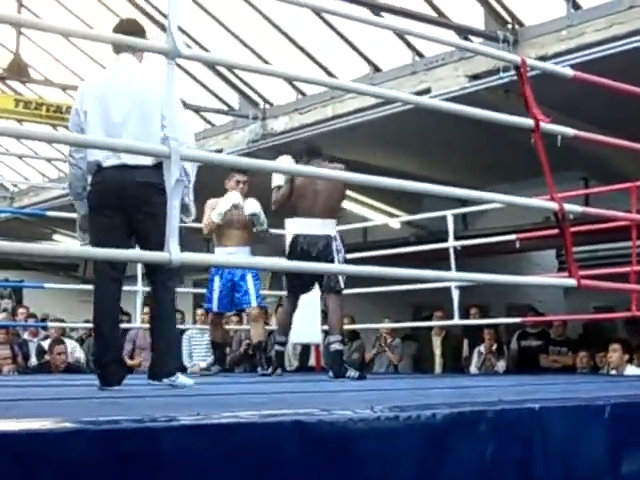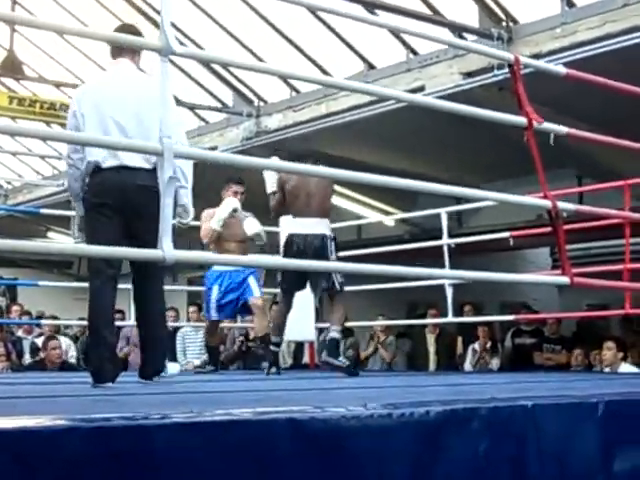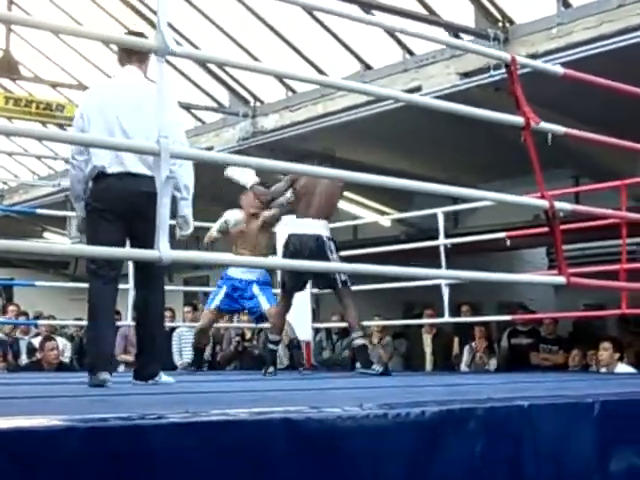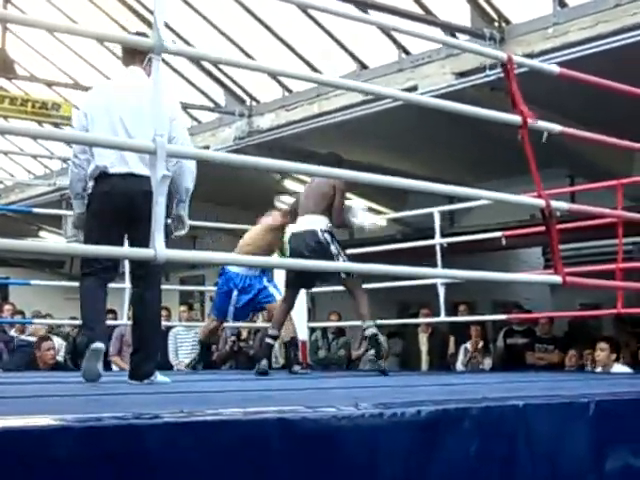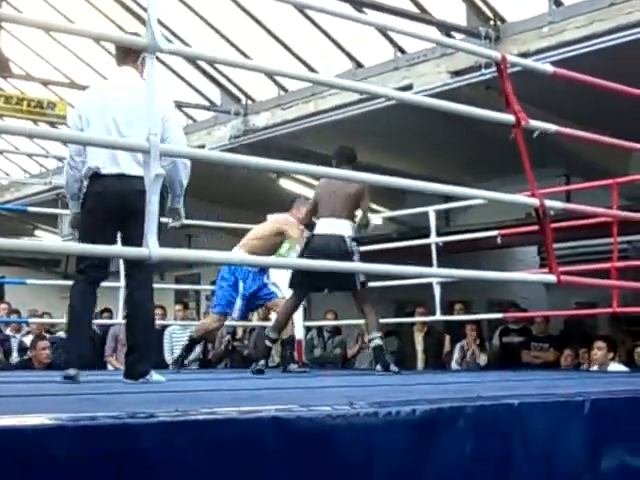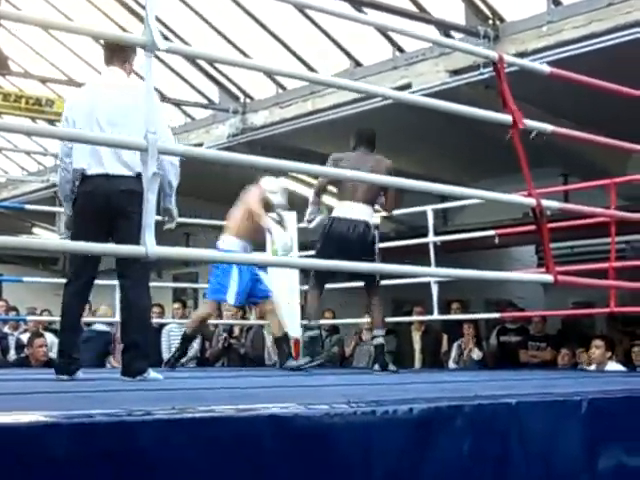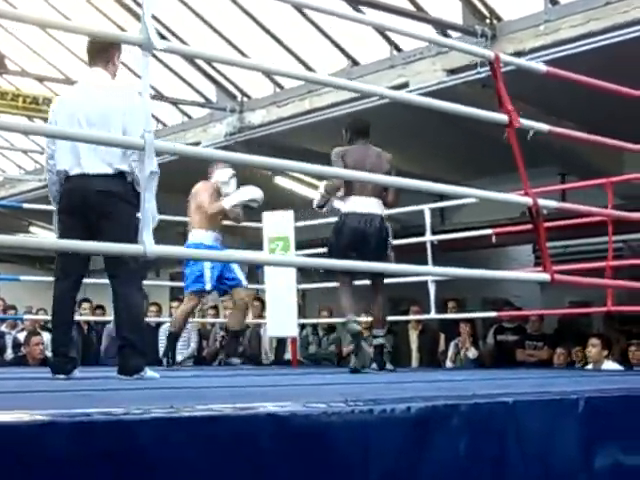
dt=0.2s
person 1, frame 1
left shoulder: (90, 88)
right shoulder: (158, 84)
left elbow: (76, 152)
right elbow: (181, 141)
left wrist: (81, 203)
right wrist: (186, 193)
left hip: (106, 184)
right hip: (148, 182)
left knee: (108, 277)
right knee: (162, 275)
left ankle: (109, 372)
right ankle: (166, 367)
person 1, frame 2
left shoulder: (87, 91)
right shoulder: (155, 88)
left elbow: (74, 154)
right elbow: (175, 144)
left wrist: (79, 203)
right wrist: (184, 194)
left hip: (102, 186)
right hip: (145, 185)
left knee: (103, 276)
right knee: (149, 277)
left ankle: (103, 369)
right ankle: (153, 366)
person 1, frame 3
left shoulder: (93, 96)
right shoulder: (160, 97)
left elbow: (78, 157)
right elbow: (178, 154)
left wrist: (80, 205)
right wrist: (184, 205)
left hip: (106, 191)
right hip: (147, 191)
left knee: (102, 277)
right knee: (150, 281)
left ankle: (100, 364)
right ankle: (148, 368)
person 1, frame 4
left shoulder: (96, 96)
right shoulder: (164, 98)
left elbow: (79, 154)
right elbow: (182, 156)
left wrist: (78, 203)
right wrist: (181, 205)
left hip: (107, 190)
right hip: (148, 192)
left knee: (95, 271)
right knee: (147, 278)
left ankle: (95, 339)
right ankle: (144, 368)
person 1, frame 5
left shoulder: (90, 96)
right shoulder: (157, 97)
left elbow: (74, 156)
right elbow: (178, 155)
left wrist: (74, 203)
right wrist: (176, 199)
left hip: (100, 190)
right hip: (141, 192)
left knee: (88, 273)
right knee: (139, 279)
left ankle: (74, 356)
right ankle: (138, 367)
person 1, frame 6
left shoulder: (79, 97)
right shoulder: (143, 95)
left elbow: (65, 157)
right elbow: (165, 152)
left wrist: (68, 204)
right wrist: (168, 199)
left hip: (90, 190)
right hip: (131, 190)
left knee: (79, 276)
right knee: (134, 278)
left ankle: (67, 362)
right ankle: (136, 365)
person 1, frame 7
left shoulder: (64, 99)
right shoulder: (126, 96)
left elbow: (52, 158)
right elbow: (141, 152)
left wrist: (57, 201)
right wrist: (149, 200)
left hip: (74, 190)
right hip: (113, 190)
left knee: (68, 276)
right knee: (125, 277)
left ankle: (62, 362)
right ankle: (132, 363)
person 2, frame 1
left shoulder: (296, 173)
right shoulder: (339, 170)
left elbow: (276, 204)
left wrist: (278, 180)
left hip: (300, 239)
right hip: (327, 239)
left knee: (290, 299)
right knee: (333, 297)
left ankle: (278, 359)
right ankle: (336, 362)
person 2, frame 2
left shoulder: (285, 176)
left elbow: (276, 210)
left wrist: (271, 184)
left hip: (295, 239)
right hip: (321, 238)
left knee: (285, 300)
right knee: (336, 297)
left ankle: (273, 361)
right ankle: (332, 349)
person 2, frame 3
left shoulder: (298, 174)
right shoulder: (338, 182)
left elbow: (267, 198)
left wrist: (249, 181)
left hip: (295, 240)
right hip: (319, 240)
left knee: (284, 300)
right knee: (345, 295)
left ankle: (271, 361)
right ankle: (363, 358)
person 2, frame 4
left shoulder: (310, 184)
right shoulder: (339, 181)
right elbow: (337, 220)
right wrist: (352, 220)
left hip: (296, 238)
right hip: (317, 235)
left knee: (288, 298)
right knee: (355, 287)
left ankle: (264, 357)
right ankle: (375, 344)
person 2, frame 5
left shoulder: (322, 183)
right shoulder: (362, 182)
left elbow: (306, 218)
right elbow: (365, 221)
right wrist: (360, 223)
left hip: (316, 241)
right hip: (341, 242)
left knee: (294, 299)
right knee: (363, 300)
left ankle: (263, 357)
right ankle: (380, 358)
person 2, frame 6
left shoulder: (338, 158)
right shoulder: (386, 165)
left elbow: (320, 186)
right elbow: (389, 207)
left wrist: (313, 207)
left hip: (337, 224)
right hip: (363, 228)
left knee: (316, 284)
right knee: (373, 292)
right ankle: (380, 357)
person 2, frame 7
left shoulder: (341, 153)
right shoulder: (386, 158)
left elbow: (336, 184)
right elbow: (390, 200)
left wrist: (323, 197)
left hip: (350, 220)
right hip: (377, 222)
left knee: (344, 283)
right knee: (377, 287)
left ankle: (357, 342)
right ankle: (379, 356)
person 3, frame 1
left shoulder: (252, 205)
right shoulder: (213, 203)
left elbow: (263, 230)
right elbow: (207, 230)
left wrist: (257, 215)
right wrist: (223, 209)
right hip: (221, 264)
left knee: (255, 313)
right knee: (215, 316)
left ankle: (262, 362)
right ankle: (219, 362)
person 3, frame 2
left shoulder: (247, 218)
right shoulder: (210, 214)
left elbow: (261, 242)
right elbow: (206, 239)
left wrist: (258, 232)
right wrist: (222, 216)
left hip: (245, 271)
right hip: (219, 273)
left knee: (259, 305)
right knee: (212, 323)
right ankle: (213, 362)
person 3, frame 3
left shoulder: (268, 218)
right shoulder: (232, 219)
left elbow: (280, 209)
right elbow: (208, 241)
right wrist: (221, 225)
left hip: (257, 280)
right hip: (232, 278)
left knee: (274, 313)
right knee: (204, 323)
right ankle: (197, 362)
person 3, frame 4
left shoulder: (281, 228)
right shoulder: (273, 221)
left hip: (258, 274)
right hip: (235, 274)
left knee: (278, 308)
right knee: (215, 322)
left ankle: (295, 362)
person 3, frame 5
left shoulder: (285, 223)
right shoulder: (287, 222)
right elbow: (301, 244)
left hip: (256, 272)
right hip: (238, 270)
left knee: (283, 307)
right knee: (215, 322)
left ankle: (289, 361)
right ankle: (184, 355)
person 3, frame 6
right shoulder: (253, 192)
right elbow: (258, 213)
left wrist: (277, 209)
right wrist: (277, 230)
right hip: (230, 254)
left knee: (270, 307)
right knee: (210, 308)
left ankle: (286, 357)
right ankle: (179, 352)
person 3, frame 7
left shoulder: (218, 195)
right shoulder: (203, 188)
left elbow: (238, 218)
right elbow: (210, 209)
left wrist: (233, 194)
right wrist: (237, 198)
left hip: (217, 249)
right hip: (200, 247)
left knee: (243, 297)
right knee: (192, 300)
left ankle: (230, 351)
right ankle: (169, 353)
